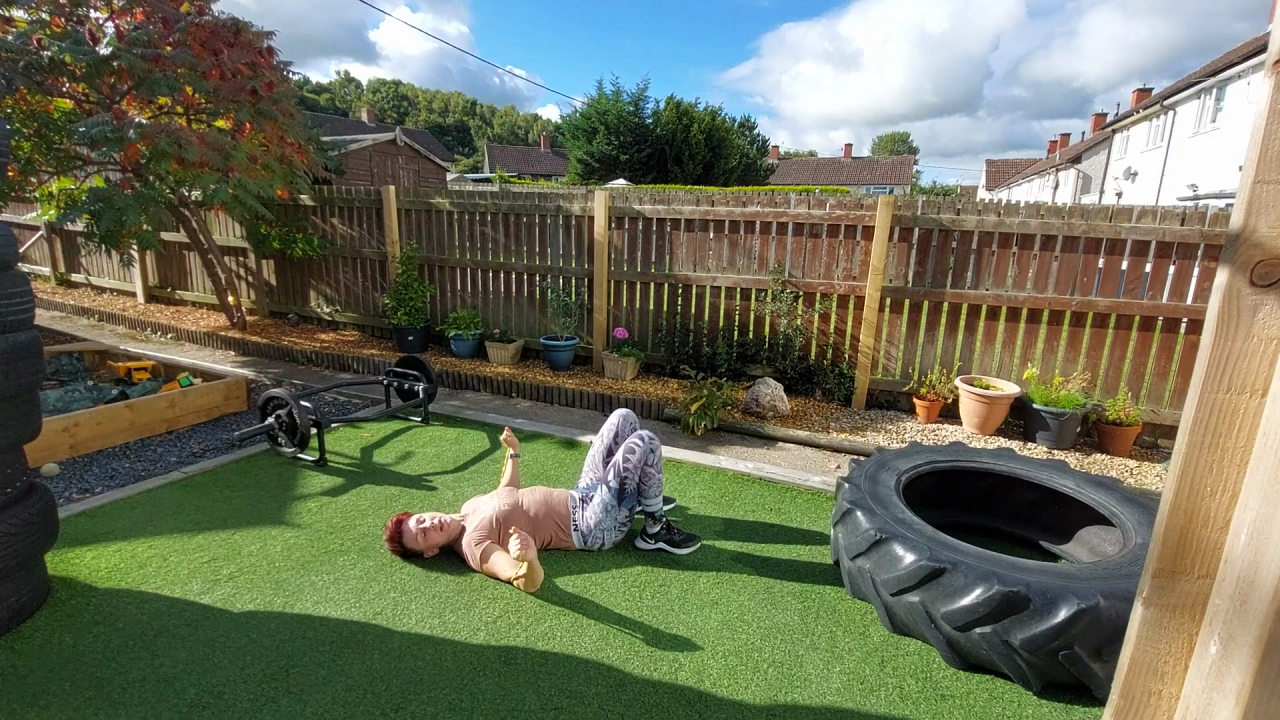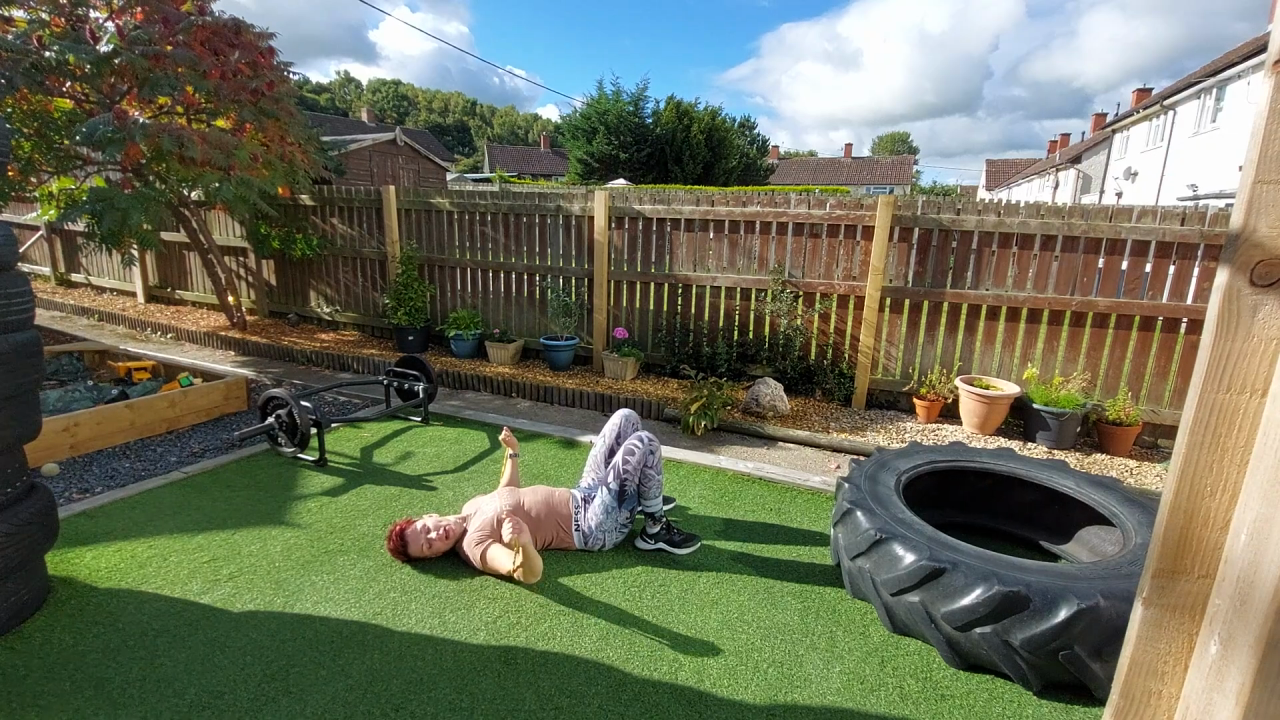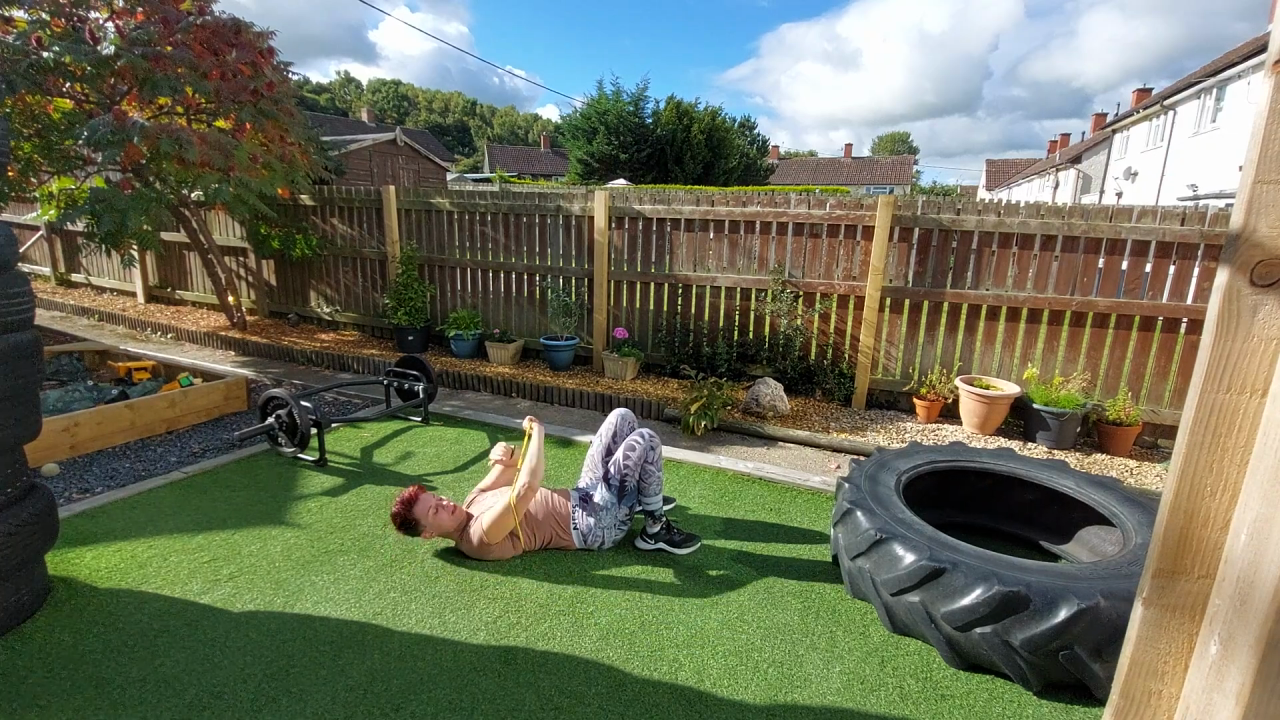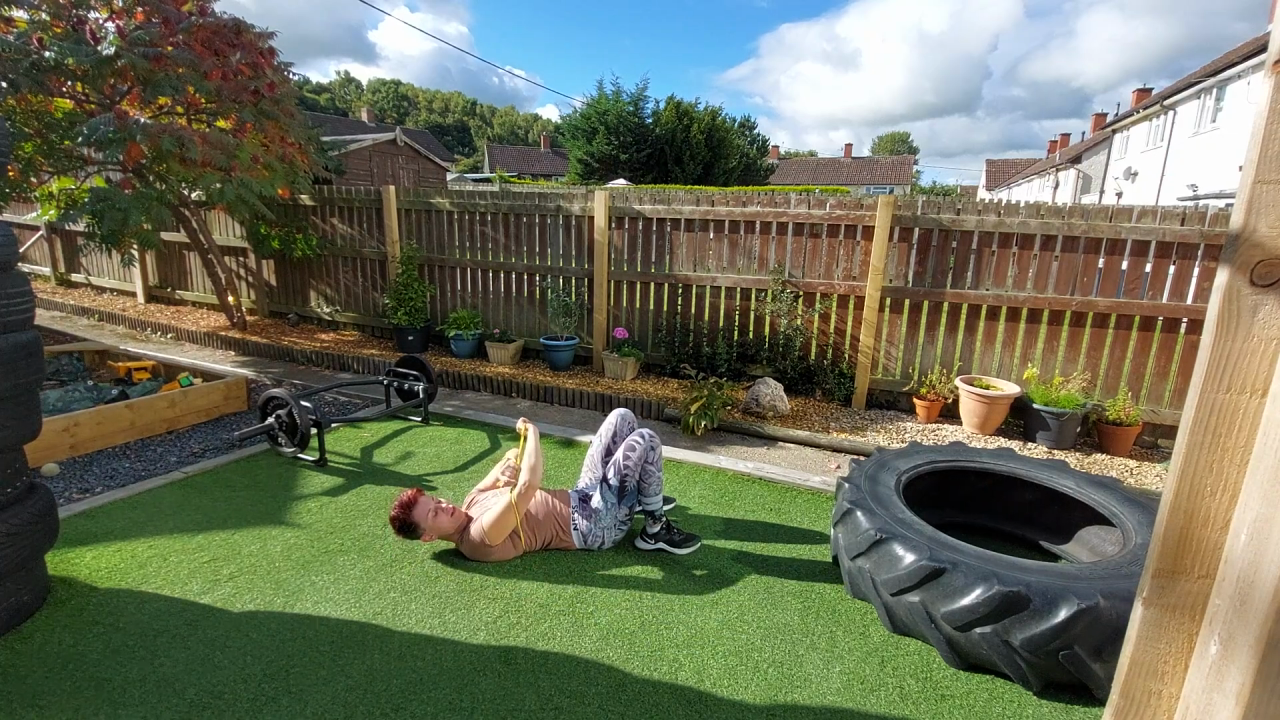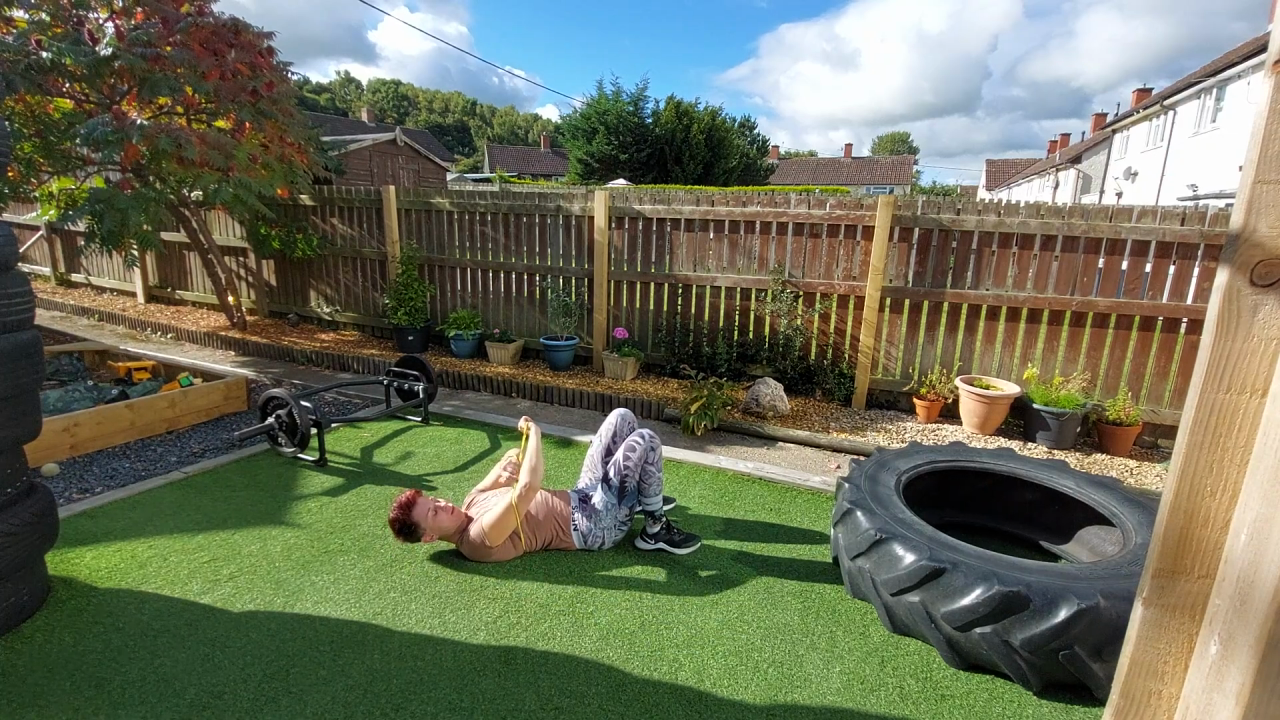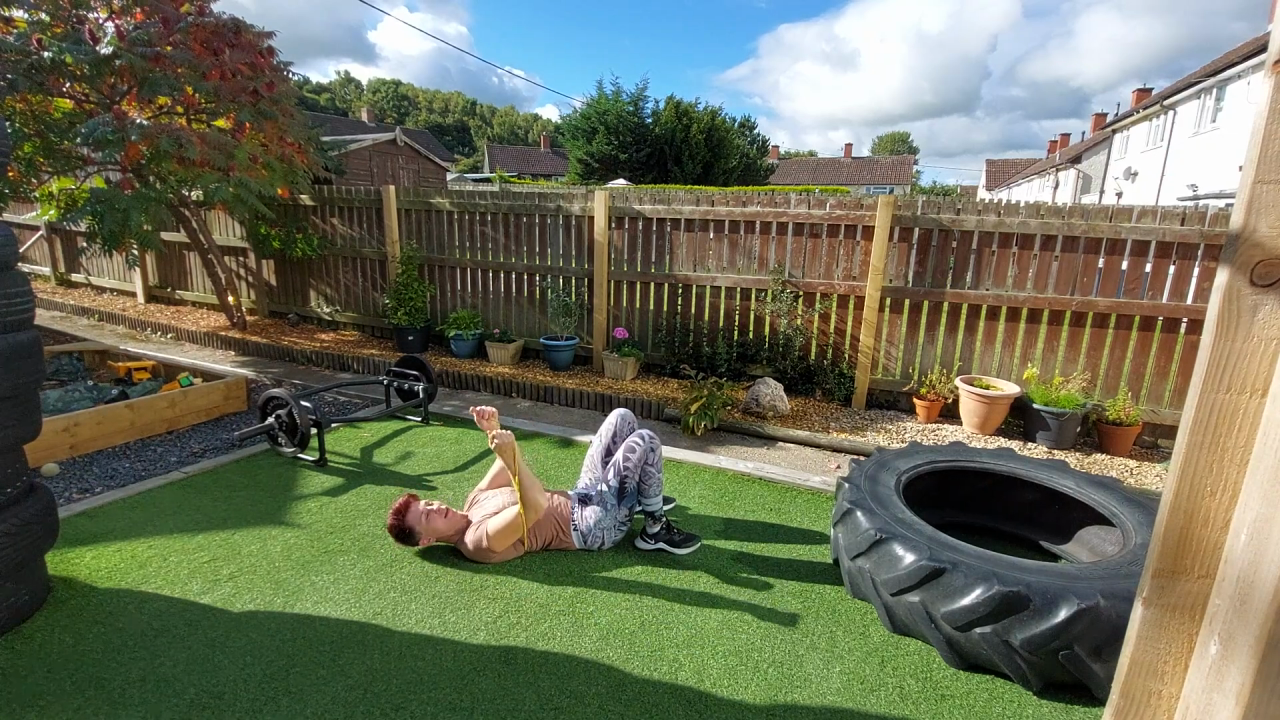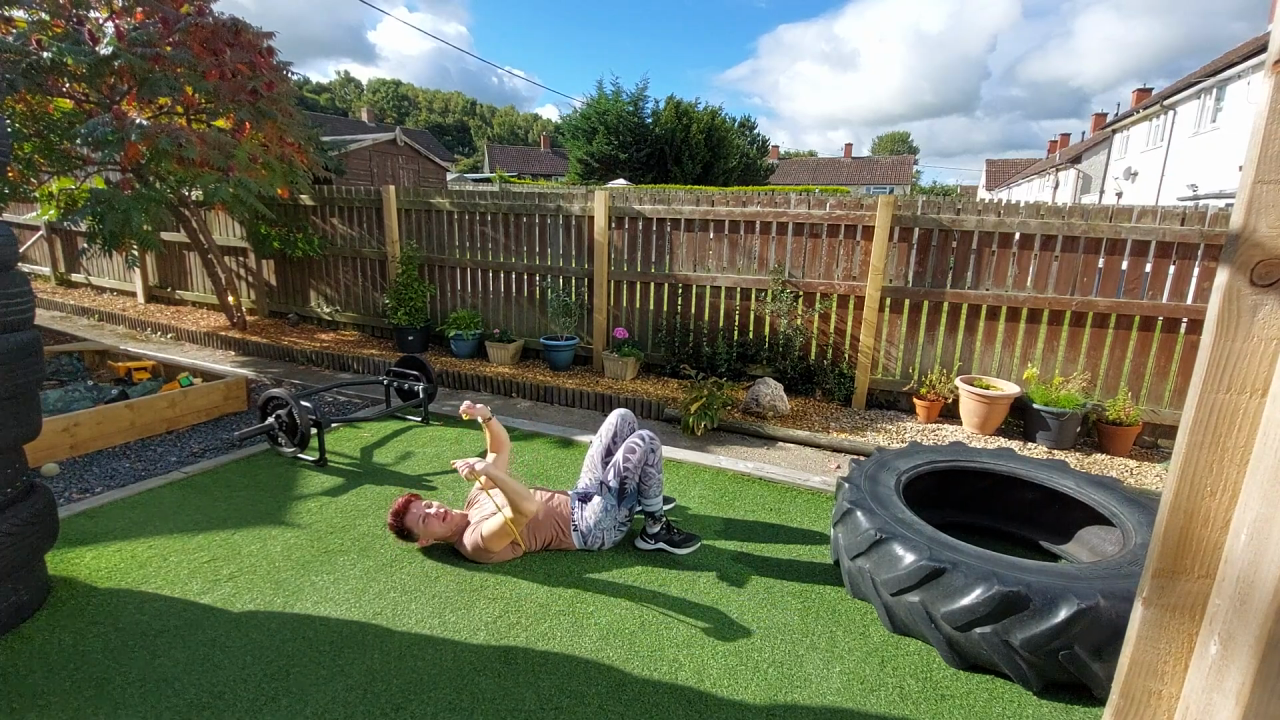
dt=0.7s
person 1, frame 1
left shoulder: (471, 506)
right shoulder: (473, 545)
right elbow: (529, 583)
left wrist: (513, 452)
right wrist: (529, 557)
left hip: (581, 497)
right hip: (593, 525)
left knee: (624, 417)
right knee: (645, 441)
left ankle: (645, 497)
right ankle: (656, 530)
person 1, frame 2
left shoulder: (471, 507)
right shoulder: (475, 546)
right elbow: (530, 574)
left wrist: (512, 453)
right wrist: (523, 544)
left hip: (581, 498)
right hip: (595, 526)
left knee: (626, 418)
right knee: (644, 442)
left ankle: (645, 498)
right ankle: (656, 530)
person 1, frame 3
left shoulder: (473, 502)
right shoulder: (479, 538)
left elbow: (509, 462)
right elbow: (528, 487)
left wrist: (502, 454)
right wrist: (537, 431)
left hip: (581, 500)
right hip: (595, 526)
left knee: (622, 417)
right knee: (644, 440)
left ankle: (644, 496)
right ankle: (656, 530)
person 1, frame 4
left shoulder: (472, 503)
right shoulder: (479, 540)
left elbow: (513, 461)
right elbow: (529, 486)
left wrist: (508, 468)
right wrist: (532, 433)
left hip: (581, 499)
right hip: (595, 526)
left knee: (622, 417)
right knee: (645, 440)
left ankle: (644, 496)
right ankle: (656, 530)
person 1, frame 5
left shoulder: (472, 504)
right shoulder: (478, 541)
left elbow: (516, 474)
right elbow: (528, 488)
left wrist: (509, 467)
right wrist: (534, 432)
left hip: (581, 500)
right hip: (594, 526)
left knee: (622, 417)
right knee: (645, 440)
left ankle: (644, 496)
right ankle: (656, 530)
person 1, frame 6
left shoulder: (473, 504)
right shoulder: (478, 541)
left elbow: (506, 466)
right elbow: (535, 508)
left wrist: (494, 430)
right wrist: (512, 453)
left hip: (580, 501)
right hip: (592, 526)
left knee: (622, 417)
right knee: (644, 441)
left ankle: (645, 497)
right ankle: (656, 530)
person 1, frame 7
left shoulder: (475, 501)
right shoulder: (475, 542)
left elbow: (501, 449)
right elbow: (526, 509)
left wrist: (486, 418)
right wrist: (485, 471)
left hip: (581, 499)
right hip: (593, 526)
left knee: (622, 417)
right knee: (644, 442)
left ankle: (645, 498)
right ankle: (655, 530)
